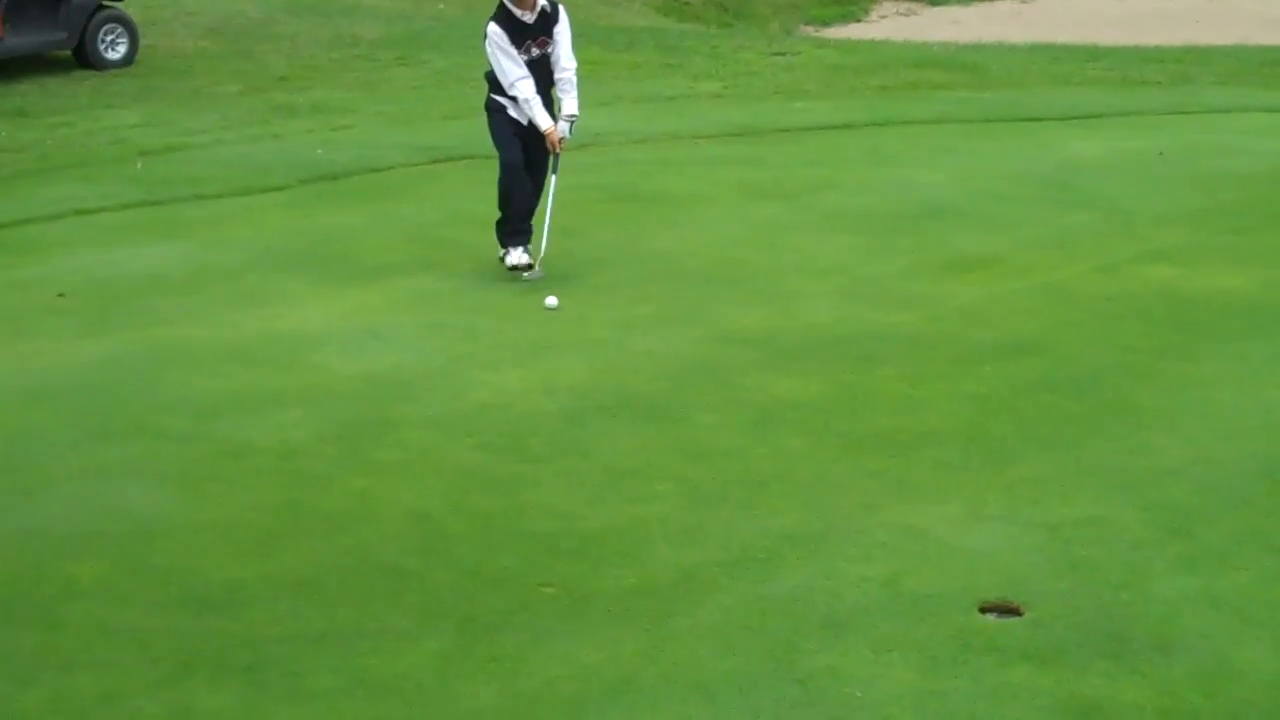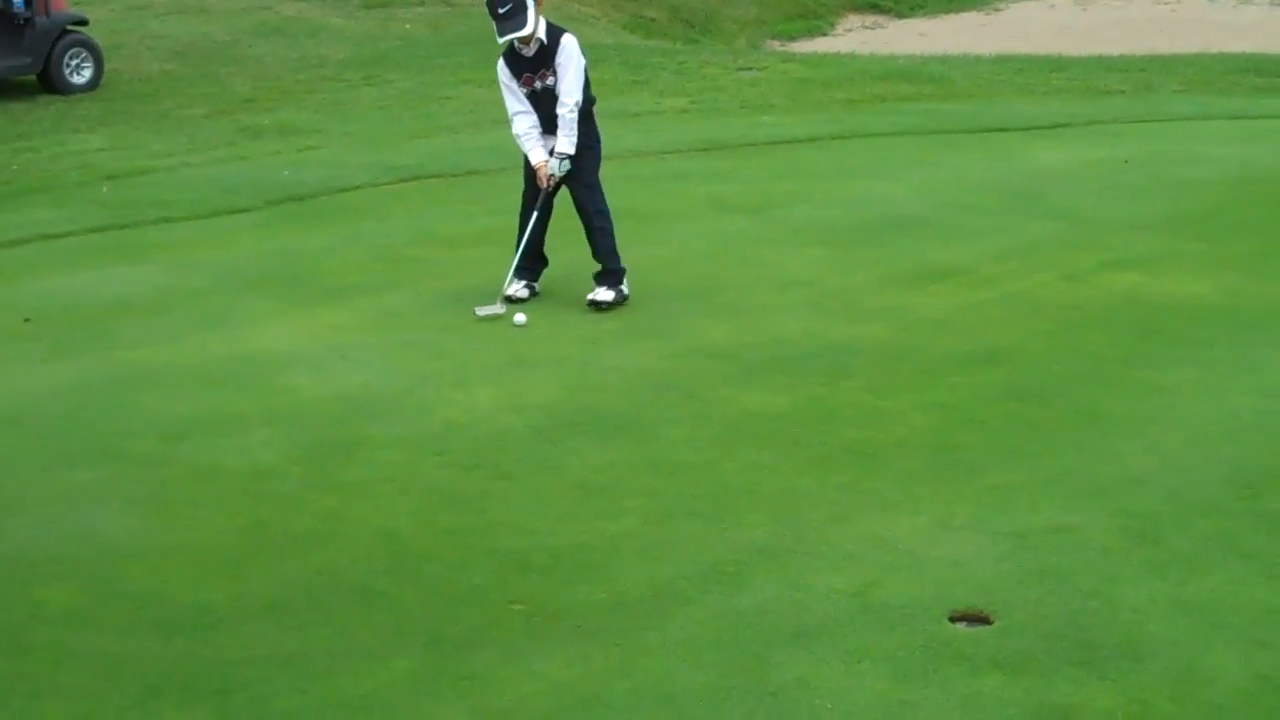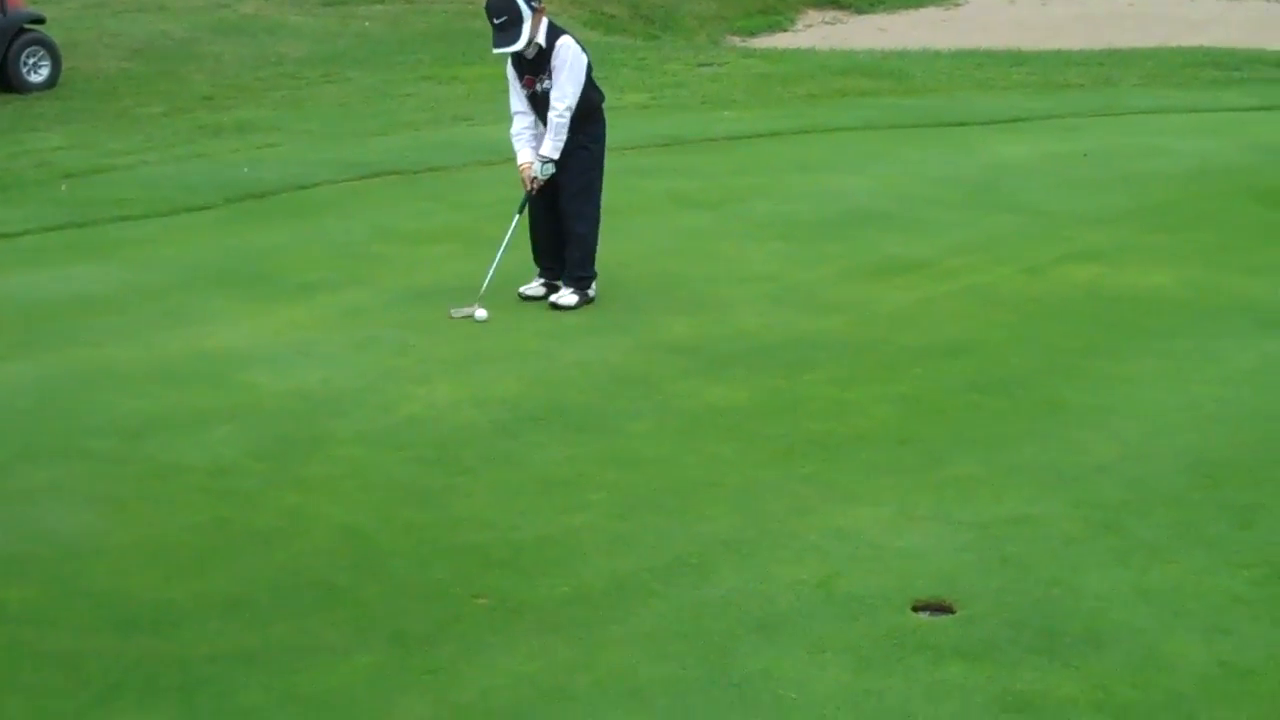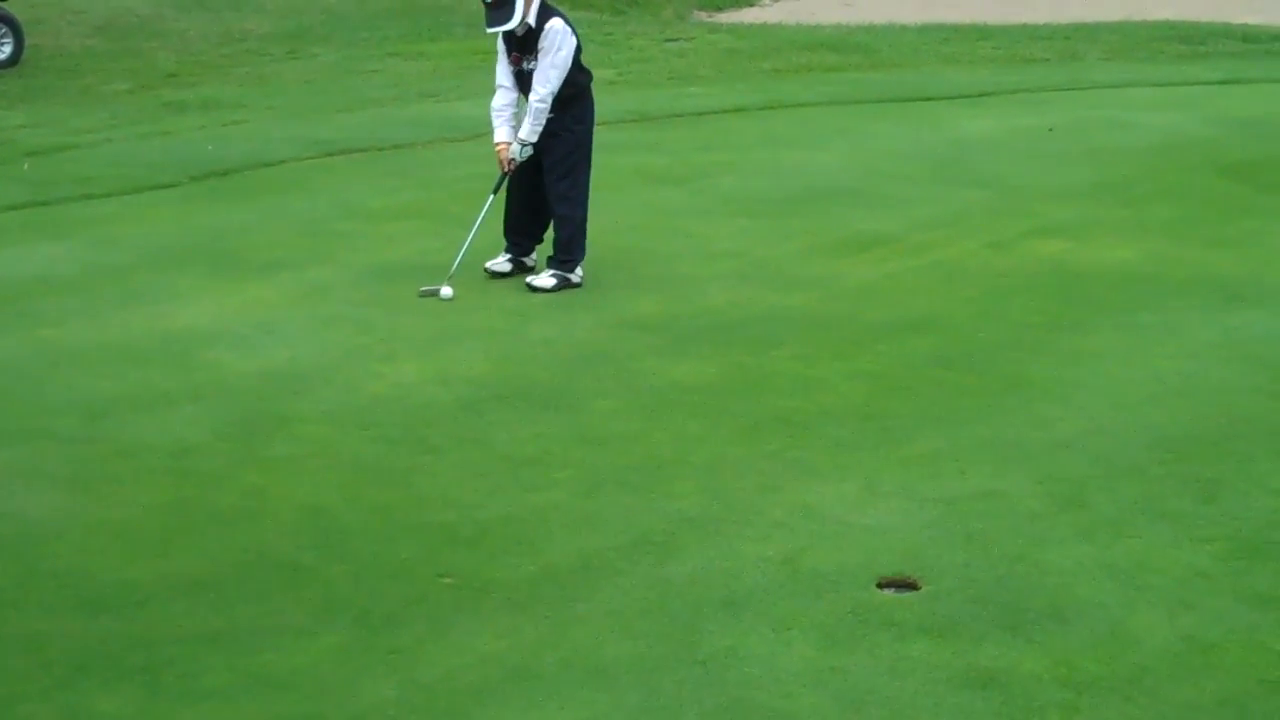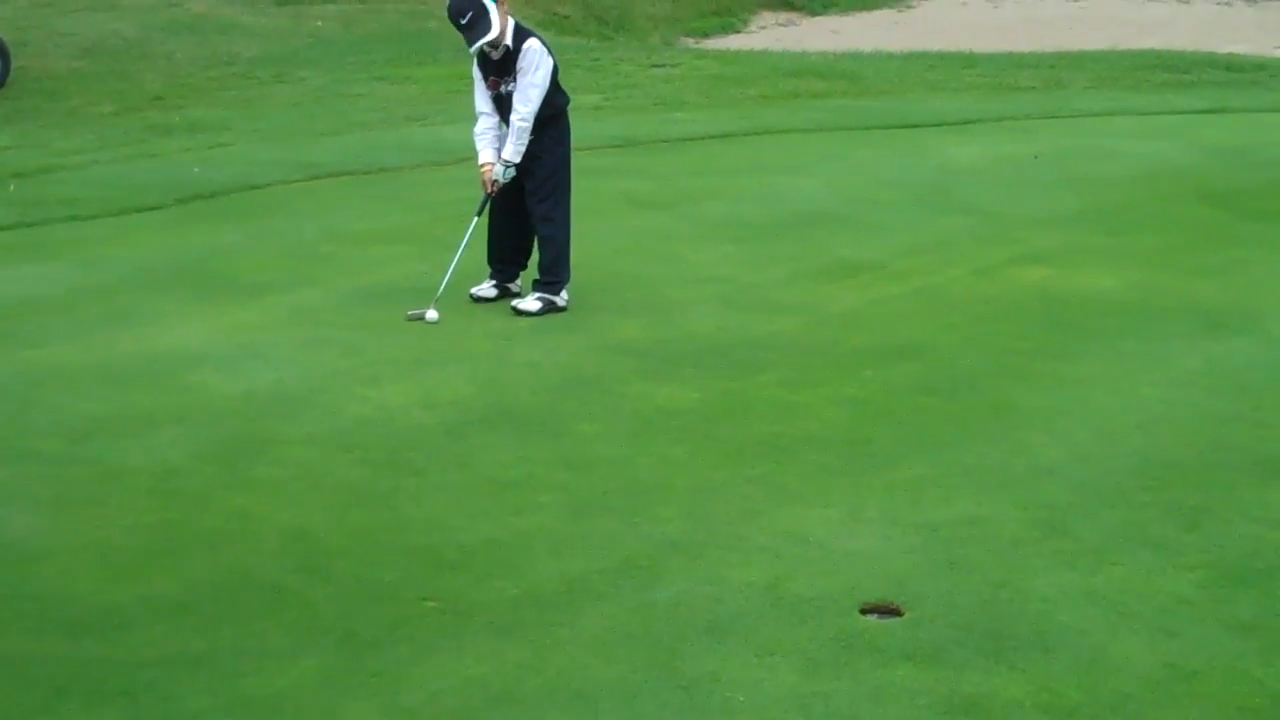
dt=0.7s
person 1, frame 1
right shoulder: (498, 29)
left elbow: (565, 67)
right elbow: (518, 82)
left wrist: (567, 115)
right wrist: (546, 125)
left hip: (540, 106)
right hip: (506, 107)
left knee: (533, 178)
right knee: (513, 168)
left ankle: (512, 240)
right ankle: (515, 239)
person 1, frame 2
left shoulder: (564, 43)
right shoulder: (507, 63)
left elbow: (569, 104)
right elbow: (521, 116)
left wrist: (562, 154)
right wrist: (538, 159)
left hip: (578, 137)
right hip: (539, 143)
left knee: (591, 205)
right knee: (533, 208)
left ankle: (613, 280)
right ankle: (526, 275)
person 1, frame 3
left shoulder: (563, 46)
right shoulder: (515, 60)
left elbow: (563, 108)
right elbow: (522, 114)
left wrist: (546, 157)
right wrist: (526, 159)
left hip: (582, 136)
right hip: (550, 137)
left knee: (577, 209)
right knee: (543, 206)
left ankle: (580, 282)
right ankle: (553, 274)
person 1, frame 4
left shoulder: (554, 28)
right shoulder: (507, 32)
left elbow: (544, 92)
right elbow: (505, 88)
left wrist: (523, 141)
right wrist: (503, 138)
left hip: (570, 114)
right hip: (538, 114)
left knee: (564, 189)
right knee: (523, 182)
left ankle: (567, 266)
right ankle: (520, 251)
person 1, frame 5
left shoulder: (531, 48)
right shoulder: (482, 58)
left elbow: (525, 111)
right elbow: (486, 113)
left wrist: (506, 161)
right wrist: (487, 160)
left hip: (547, 137)
right hip: (514, 138)
left knee: (546, 211)
right knee: (505, 208)
left ankle: (552, 289)
right ankle: (505, 277)
